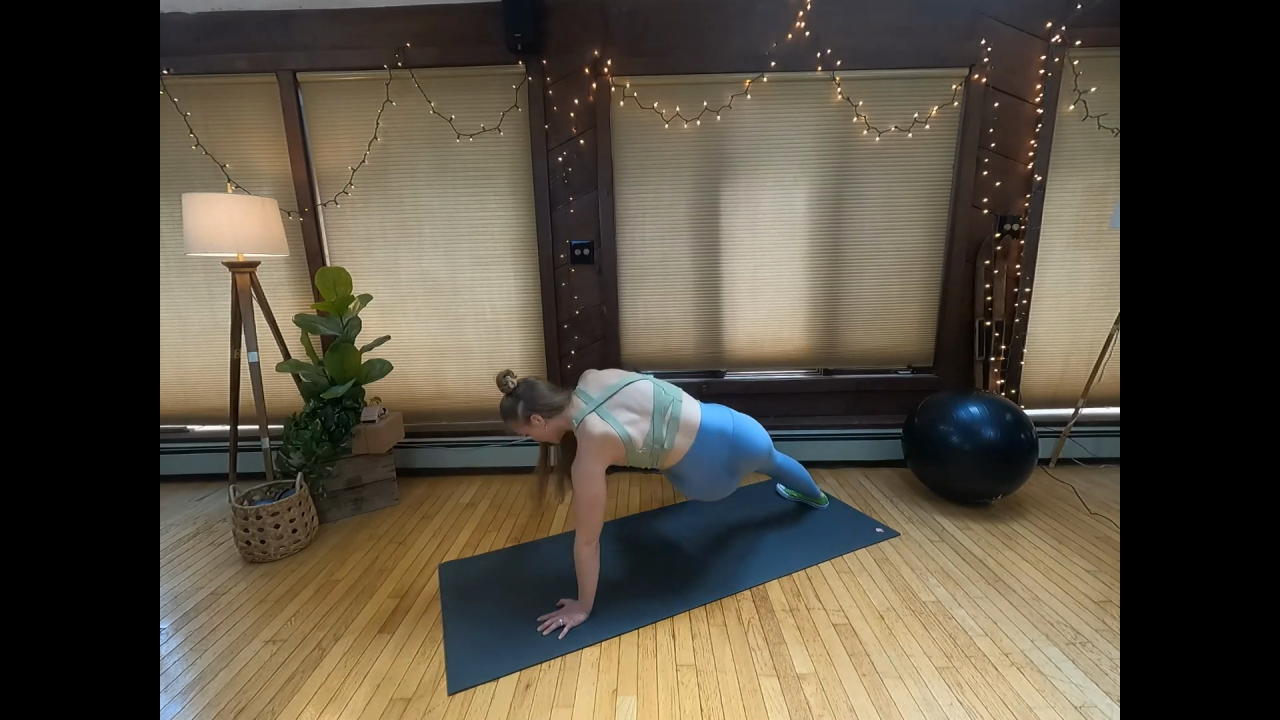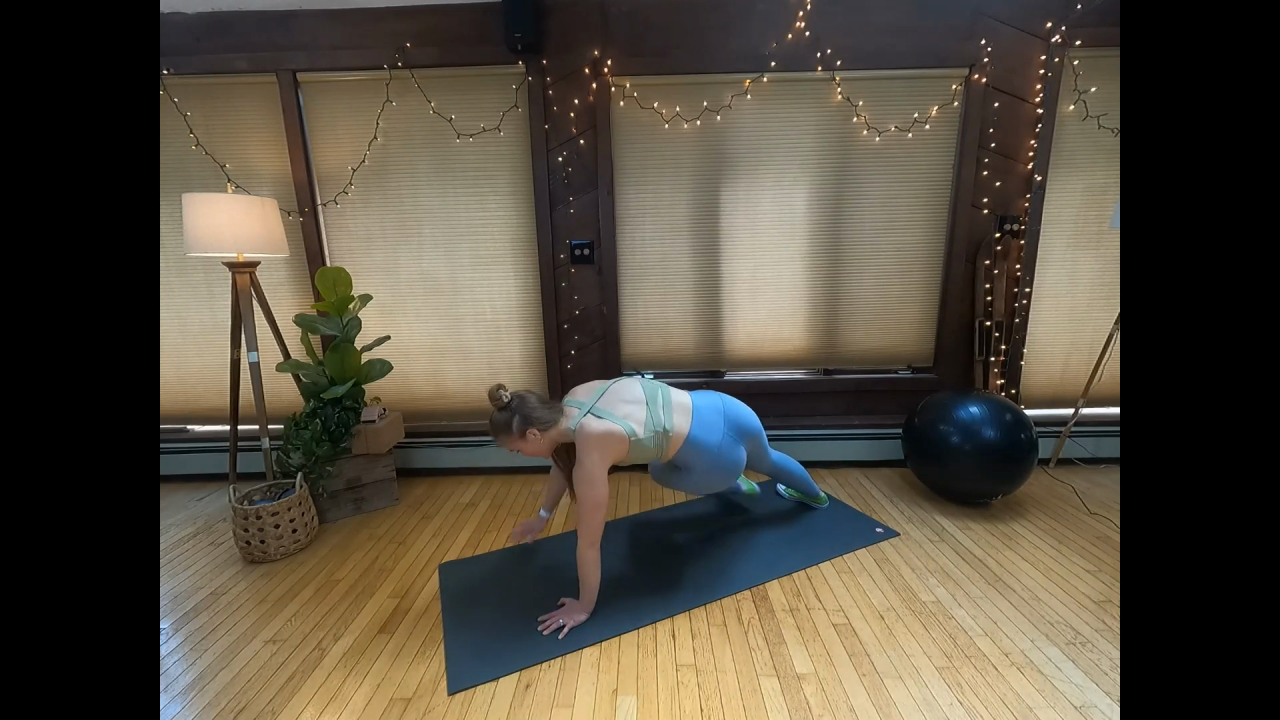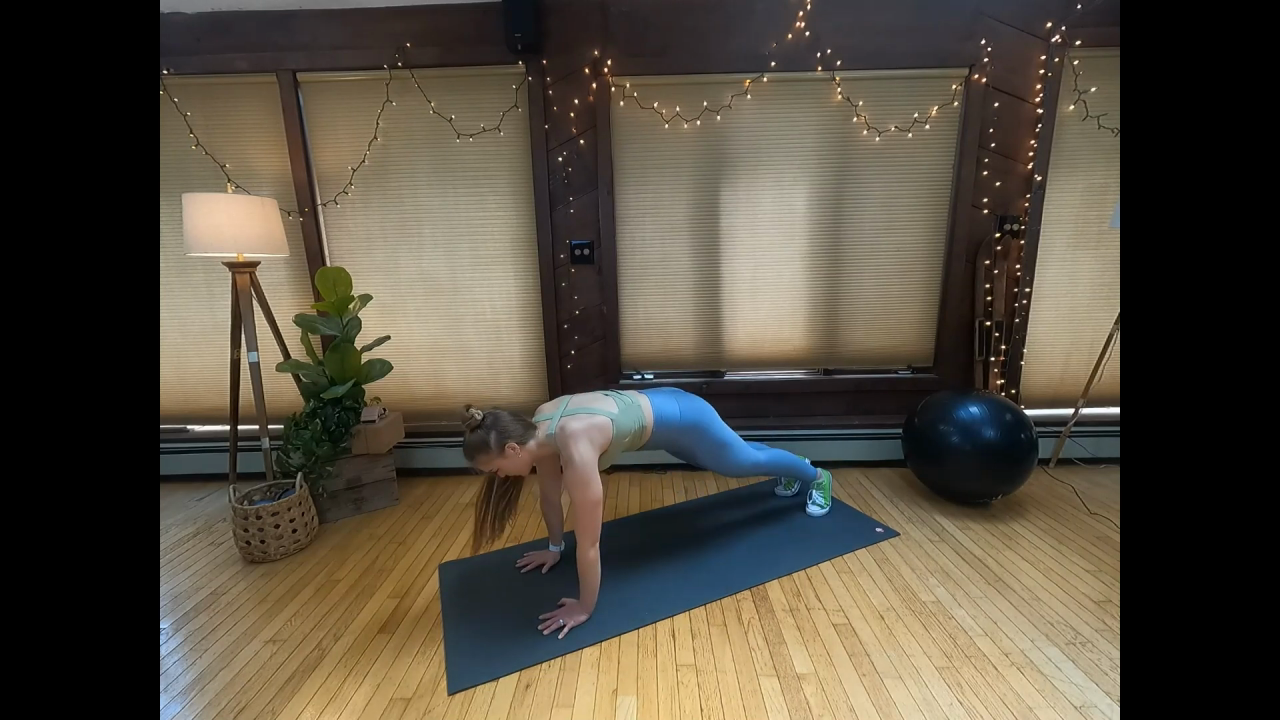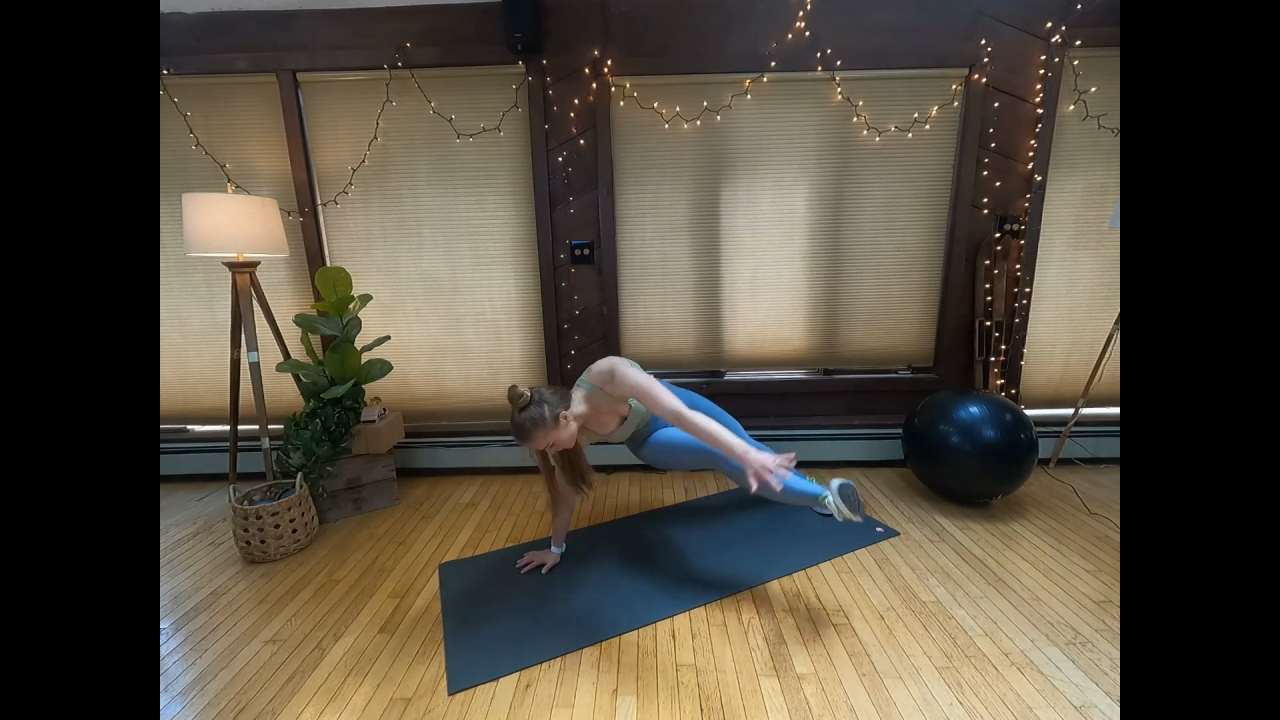
dt=0.5s
person 1, frame 1
left shoulder: (591, 447)
right shoulder: (593, 378)
left elbow: (587, 540)
left wrist: (582, 608)
left hip: (710, 477)
right hip: (741, 430)
right knee: (768, 461)
right ankle: (815, 497)
person 1, frame 2
left shoulder: (592, 449)
right shoulder: (577, 396)
left elbow: (589, 542)
left wrist: (584, 607)
right wrist: (544, 513)
left hip: (717, 453)
right hip: (724, 409)
left knee: (660, 473)
right knee: (763, 458)
left ankle: (733, 483)
right ankle: (815, 495)
person 1, frame 3
left shoulder: (576, 450)
right shoulder: (538, 427)
left elbow: (589, 542)
right elbow: (549, 494)
left wrist: (583, 608)
right wrist: (554, 547)
left hip: (682, 417)
right hip: (656, 412)
left knee: (748, 461)
right knee: (728, 460)
left ankle: (818, 478)
right ankle: (789, 469)
person 1, frame 4
left shoulder: (610, 376)
right shoulder: (569, 426)
left elbow: (683, 417)
right elbow: (566, 490)
left wrist: (748, 455)
right wrist: (555, 548)
left hip: (673, 411)
right hip: (648, 442)
left knee: (749, 448)
left ankle: (824, 496)
right ankle: (818, 495)
